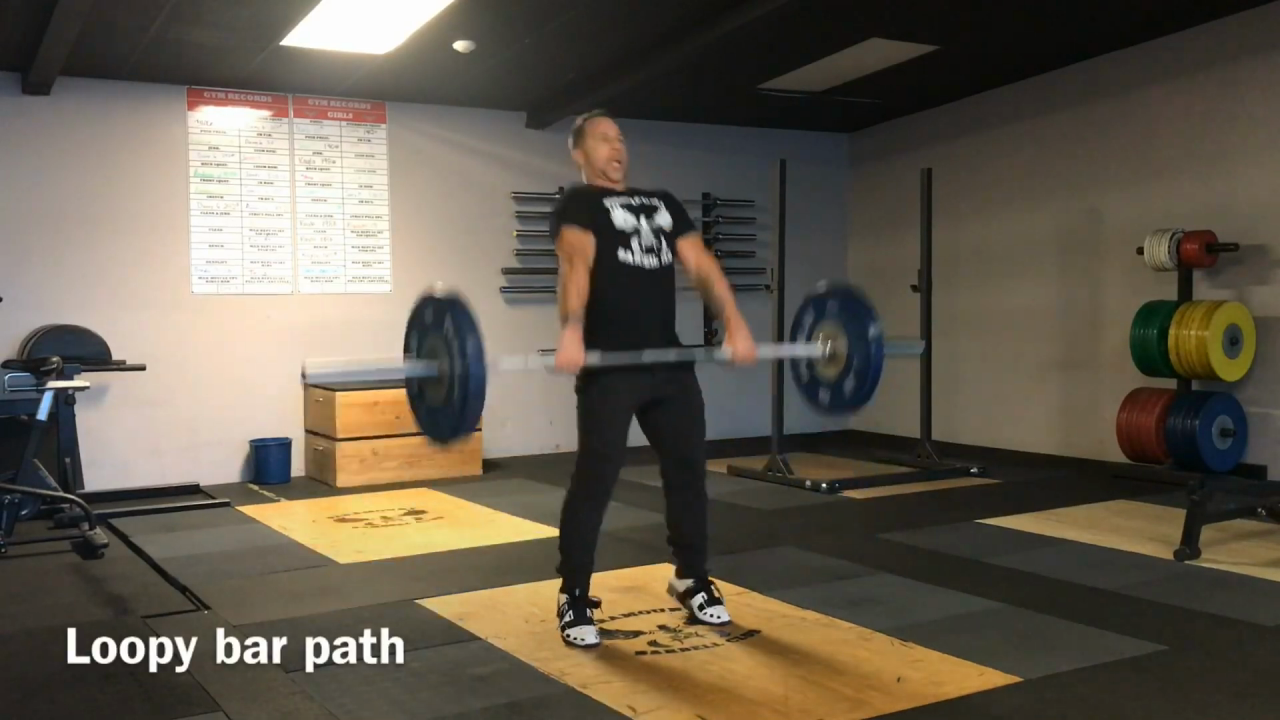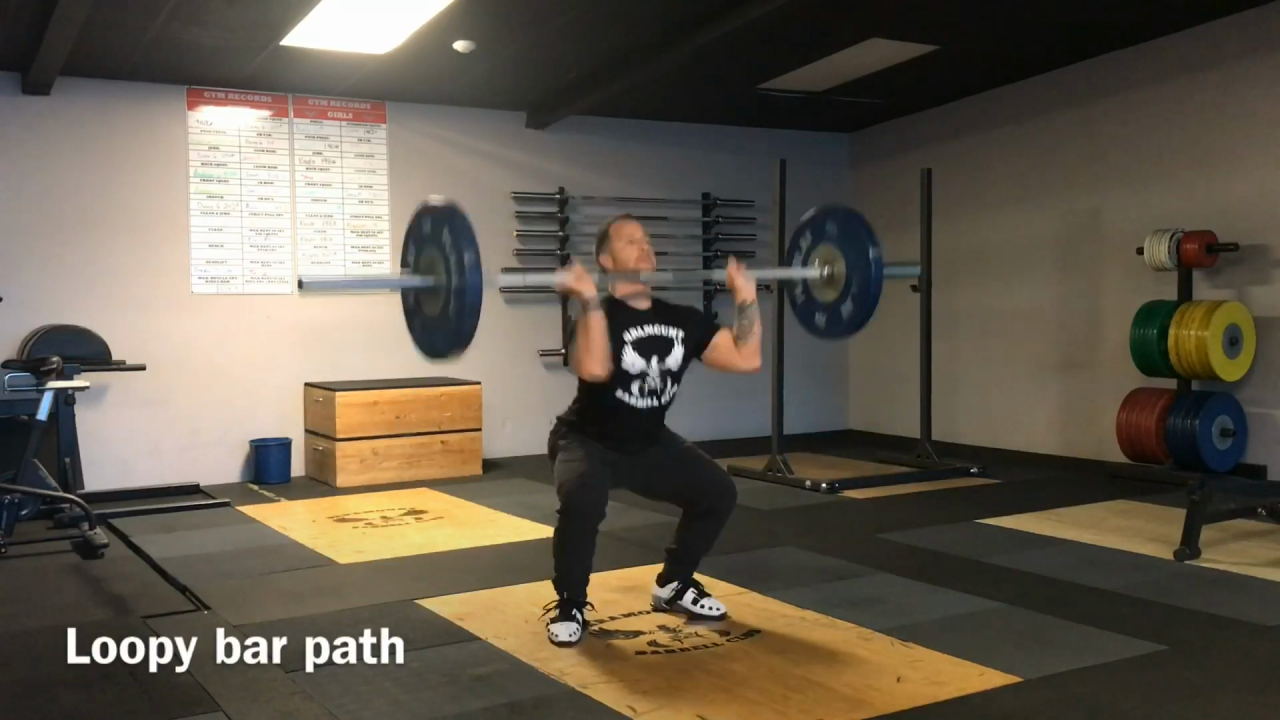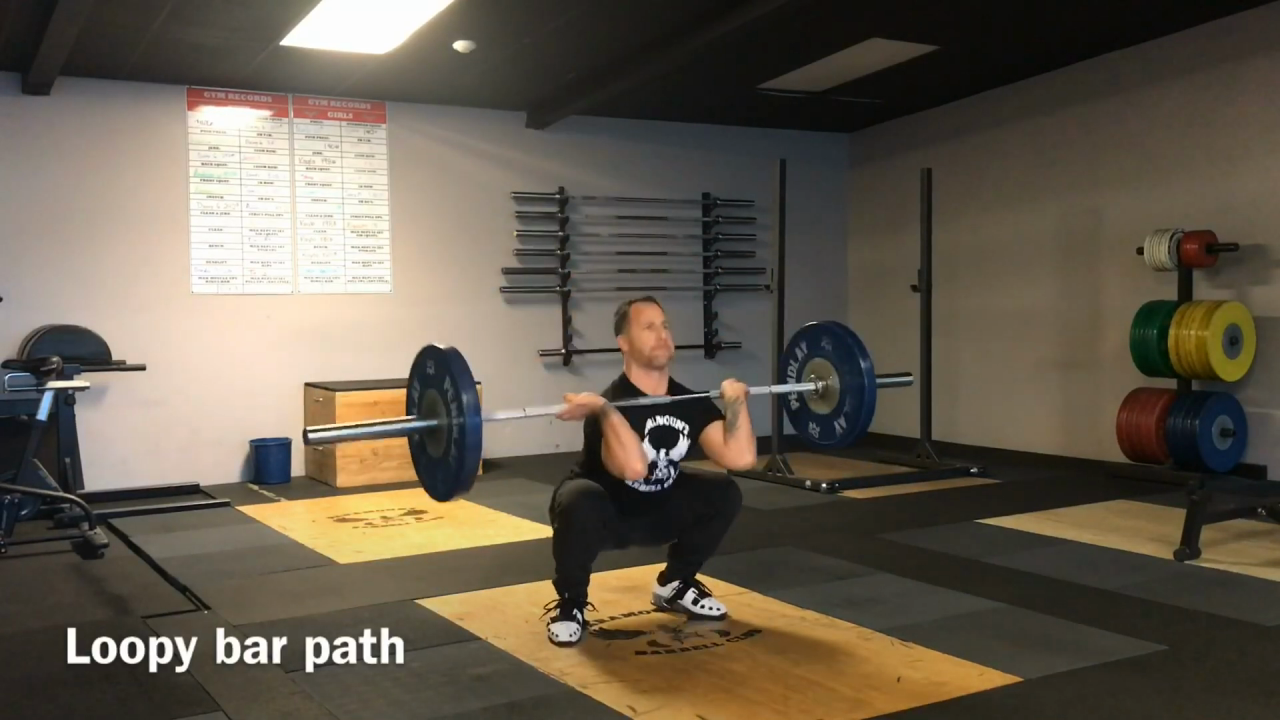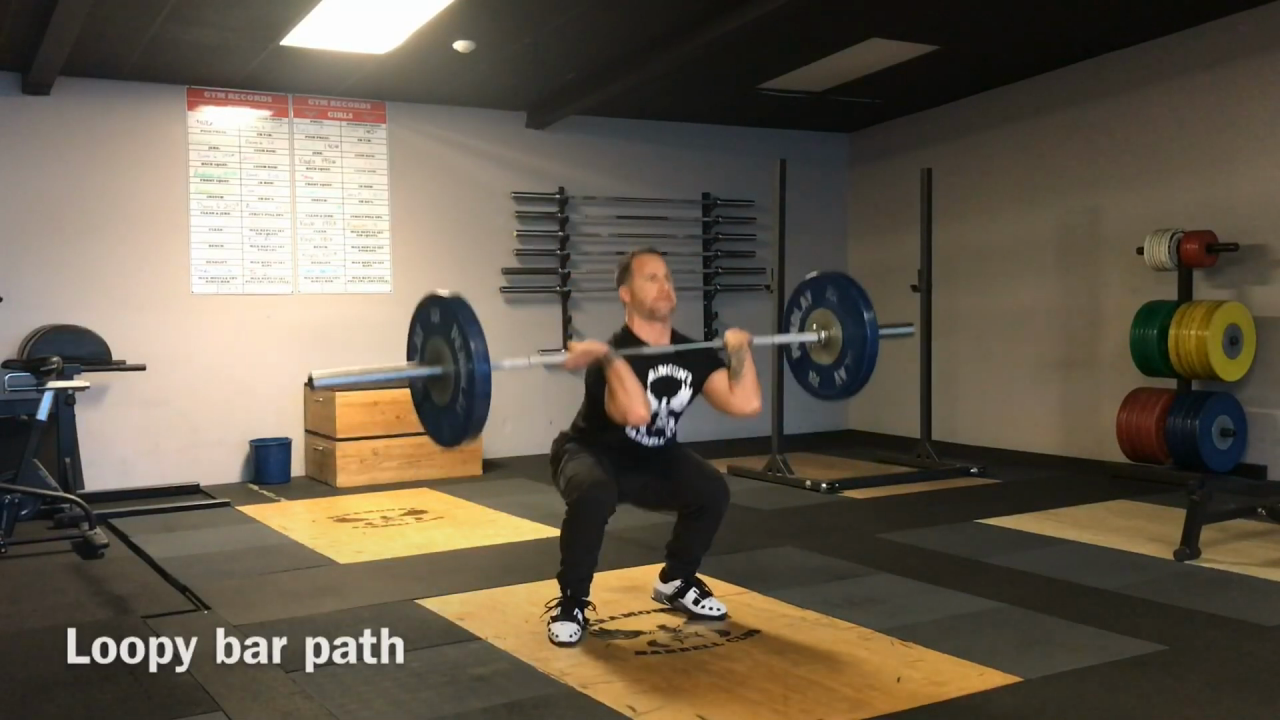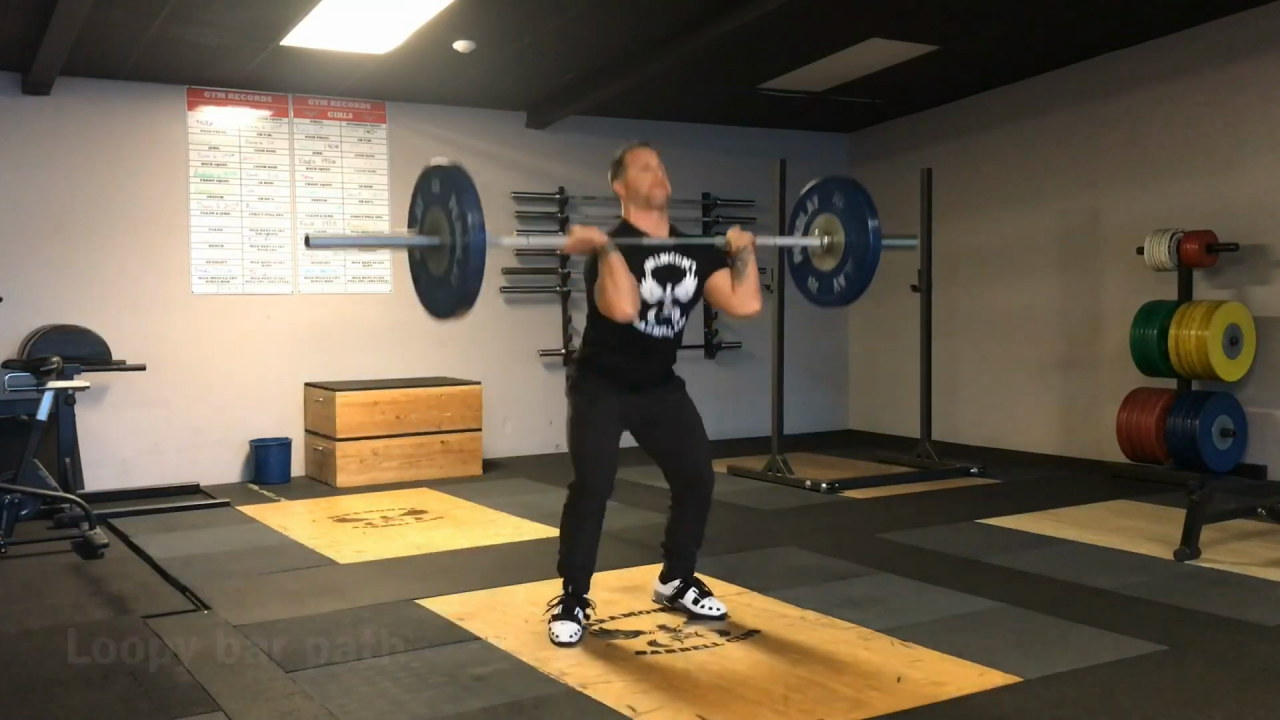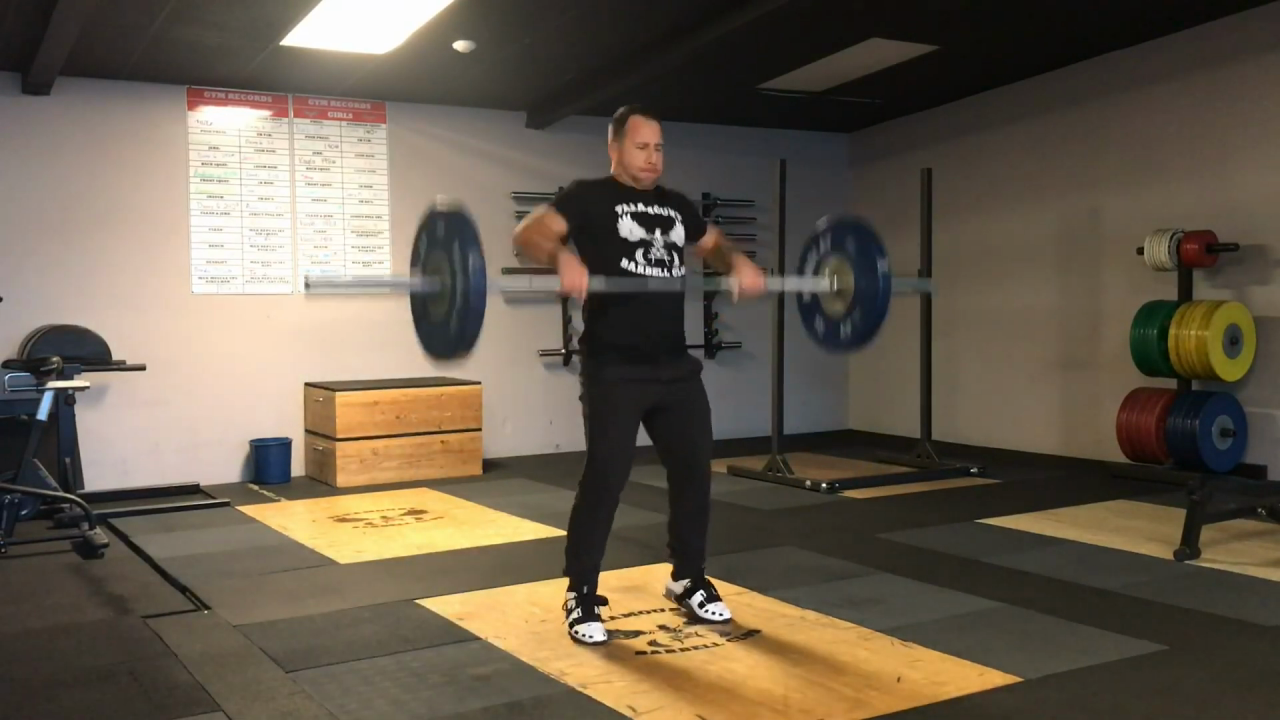
dt=0.4s
person 1, frame 1
left shoulder: (660, 202)
right shoulder: (582, 202)
left elbow: (702, 265)
right elbow: (576, 260)
left wrist: (735, 324)
right wrist: (572, 331)
left hip: (669, 360)
right hip: (610, 364)
left knee: (686, 470)
right knee: (598, 476)
left ankle: (691, 581)
right ankle: (575, 601)
person 1, frame 2
left shoulder: (683, 319)
right shoulder: (602, 315)
left elbow: (746, 360)
right elbow: (593, 369)
left wrist: (745, 299)
right wrist: (587, 300)
left hip: (649, 442)
right hip: (587, 441)
left knee: (718, 492)
right knee: (582, 498)
left ankle: (673, 584)
right ankle: (569, 603)
person 1, frame 3
left shoulder: (690, 403)
right shoulder: (612, 405)
left elbow: (741, 457)
right elbow: (632, 468)
left wrist: (734, 400)
right wrist: (602, 409)
left hip: (656, 509)
right hip: (599, 511)
left knee: (724, 496)
right knee: (580, 506)
left ankle: (675, 583)
right ankle: (570, 604)
person 1, frame 4
left shoulder: (692, 354)
right shoulder: (614, 356)
left elbow: (746, 403)
right elbow: (635, 413)
left wrist: (738, 349)
right wrist: (606, 356)
left hip: (653, 460)
right hip: (591, 454)
left knee: (712, 492)
right knee: (592, 499)
left ankle: (675, 581)
right ankle: (571, 603)
person 1, frame 5
left shoulder: (695, 250)
right shoulder: (611, 248)
left elbow: (746, 302)
right elbow: (622, 307)
left wrist: (742, 249)
right wrist: (605, 250)
left hip: (661, 386)
right hip: (601, 385)
left knee: (695, 477)
right knee: (593, 483)
left ankle: (676, 581)
right ankle: (571, 599)
person 1, frame 6
left shoulder: (676, 204)
right shoulder: (590, 197)
left elbow: (713, 246)
right elbow: (529, 233)
left wrist: (738, 265)
right wrist: (565, 260)
left hip: (676, 365)
right hip: (615, 367)
left knee: (694, 473)
right knee: (606, 476)
left ankle: (688, 581)
right ankle: (582, 596)
